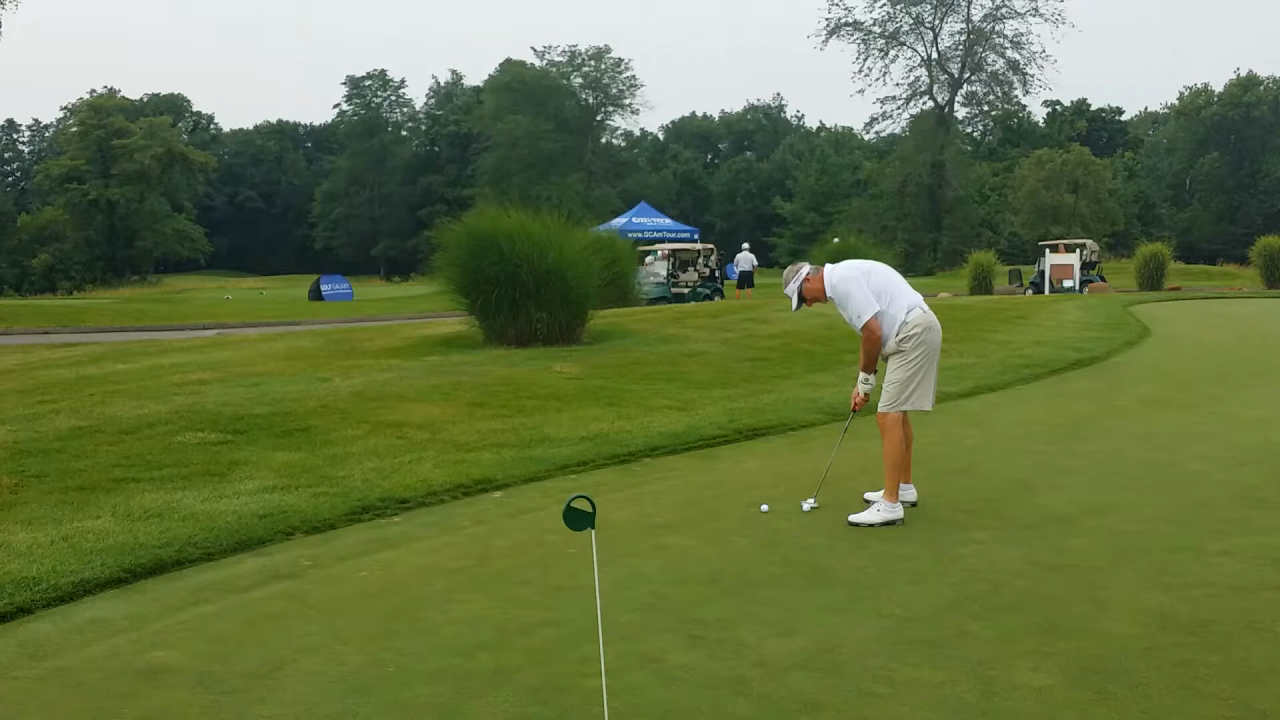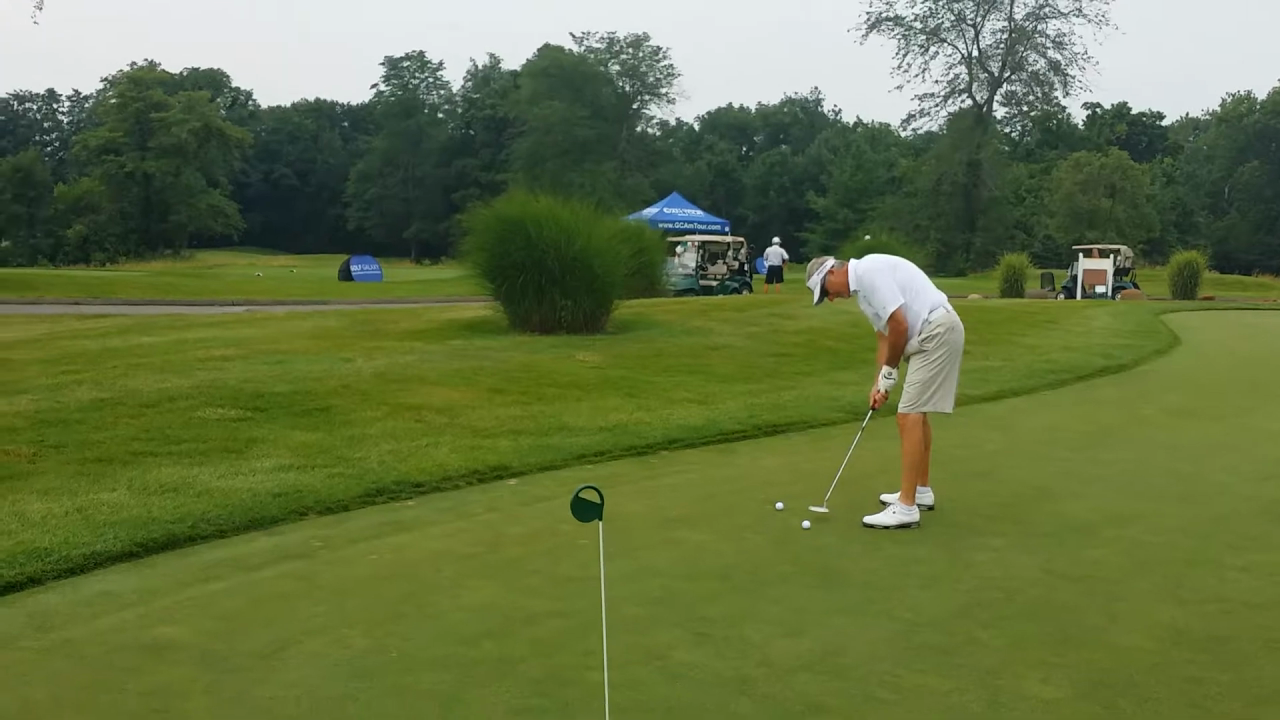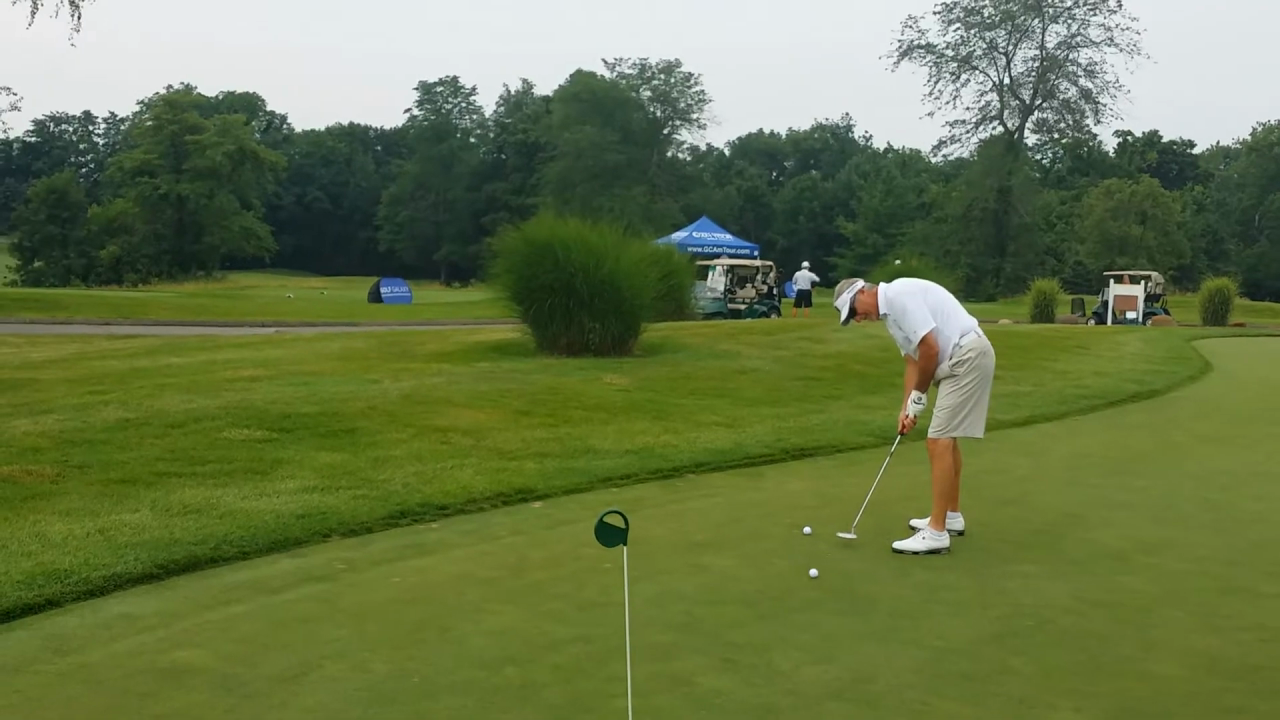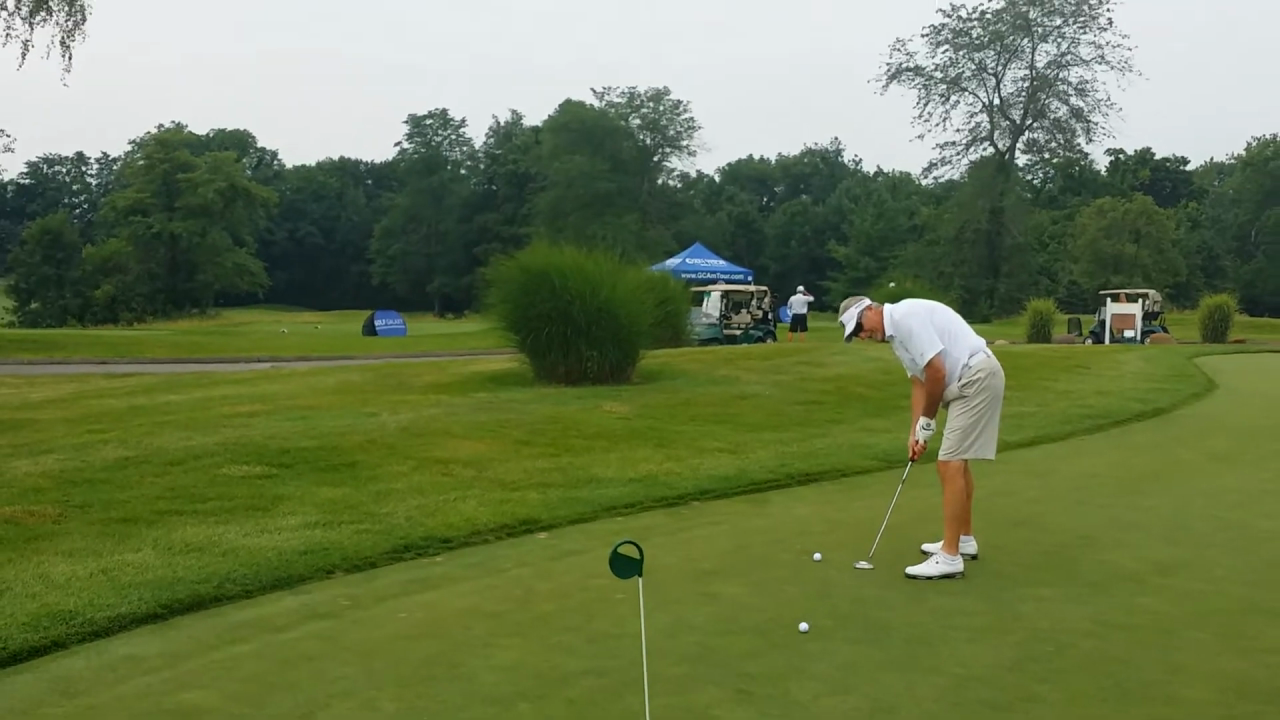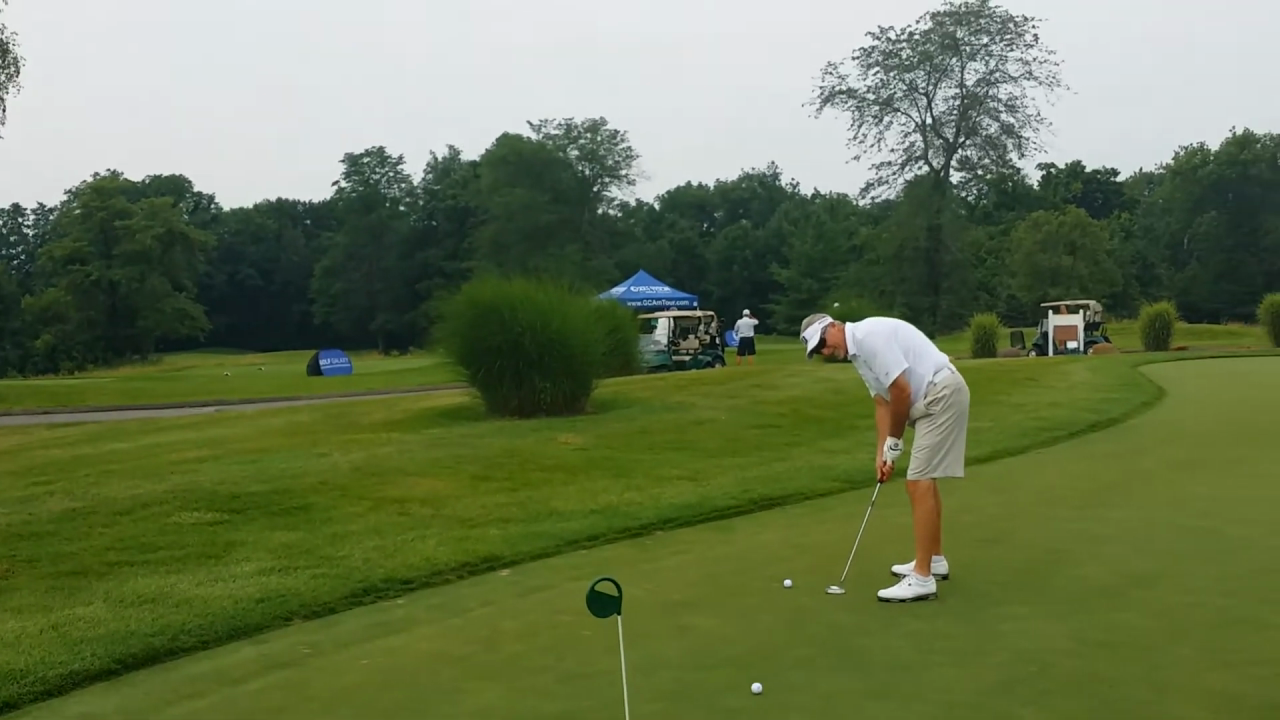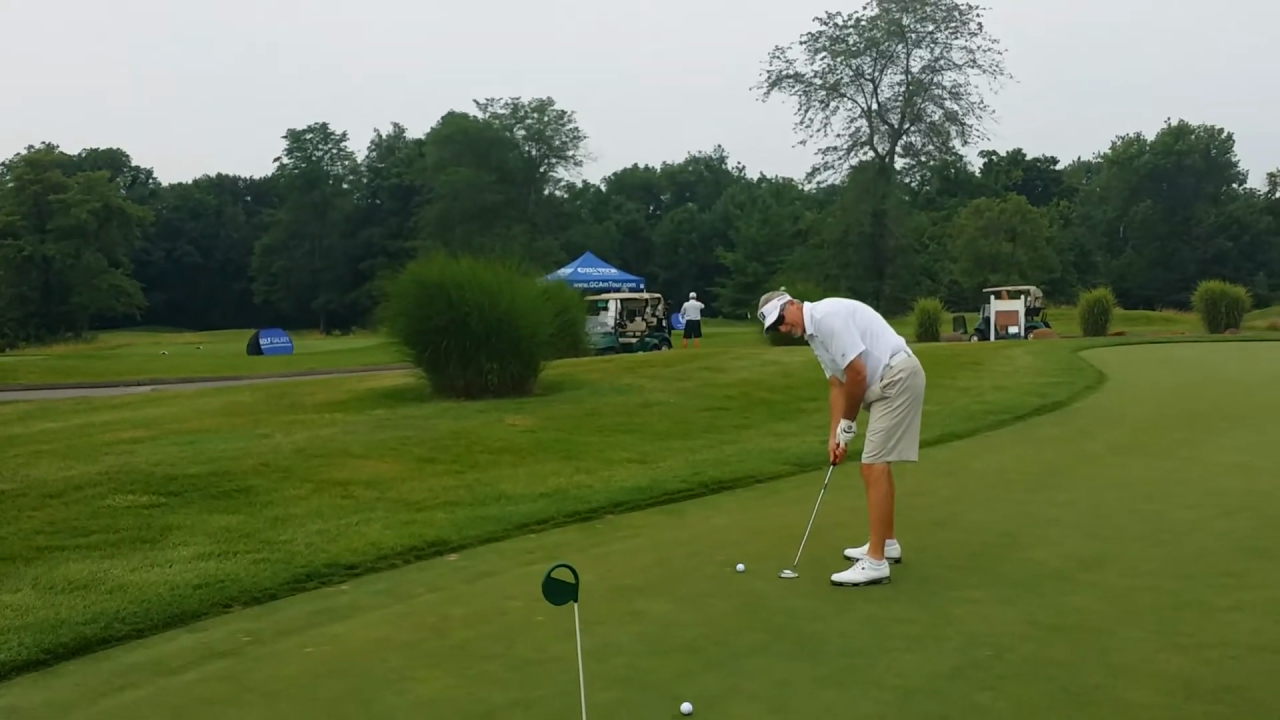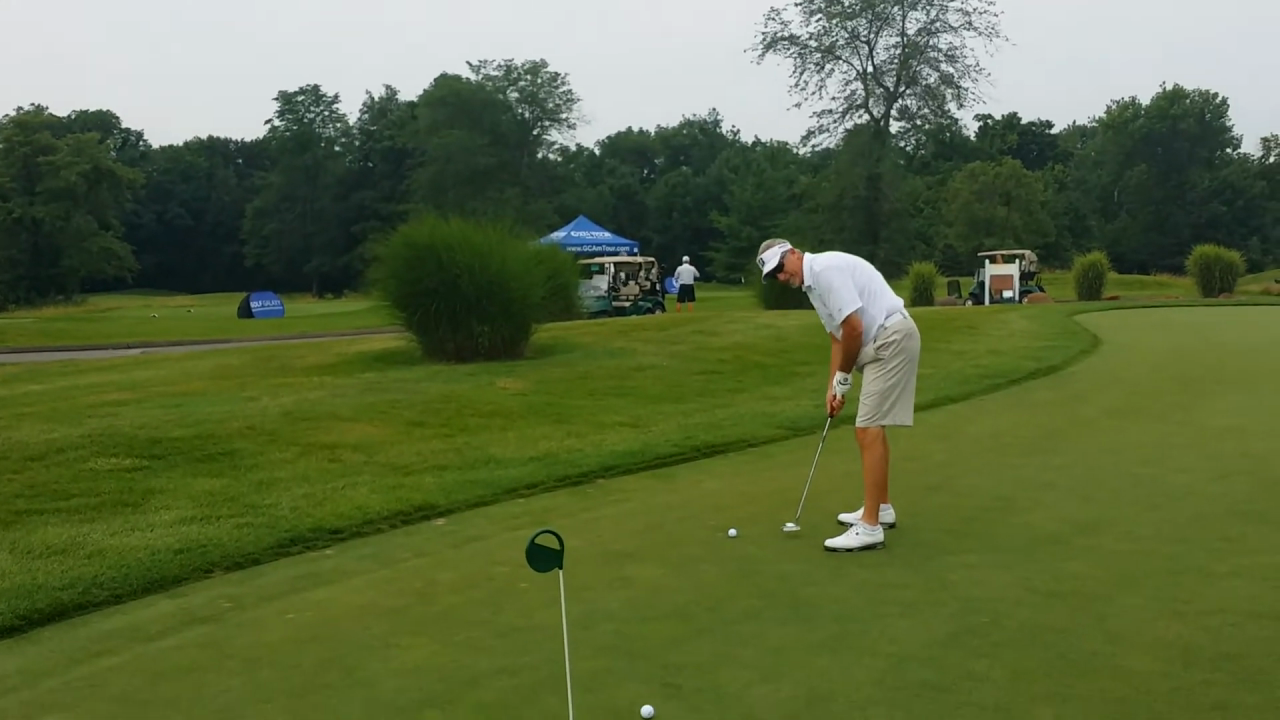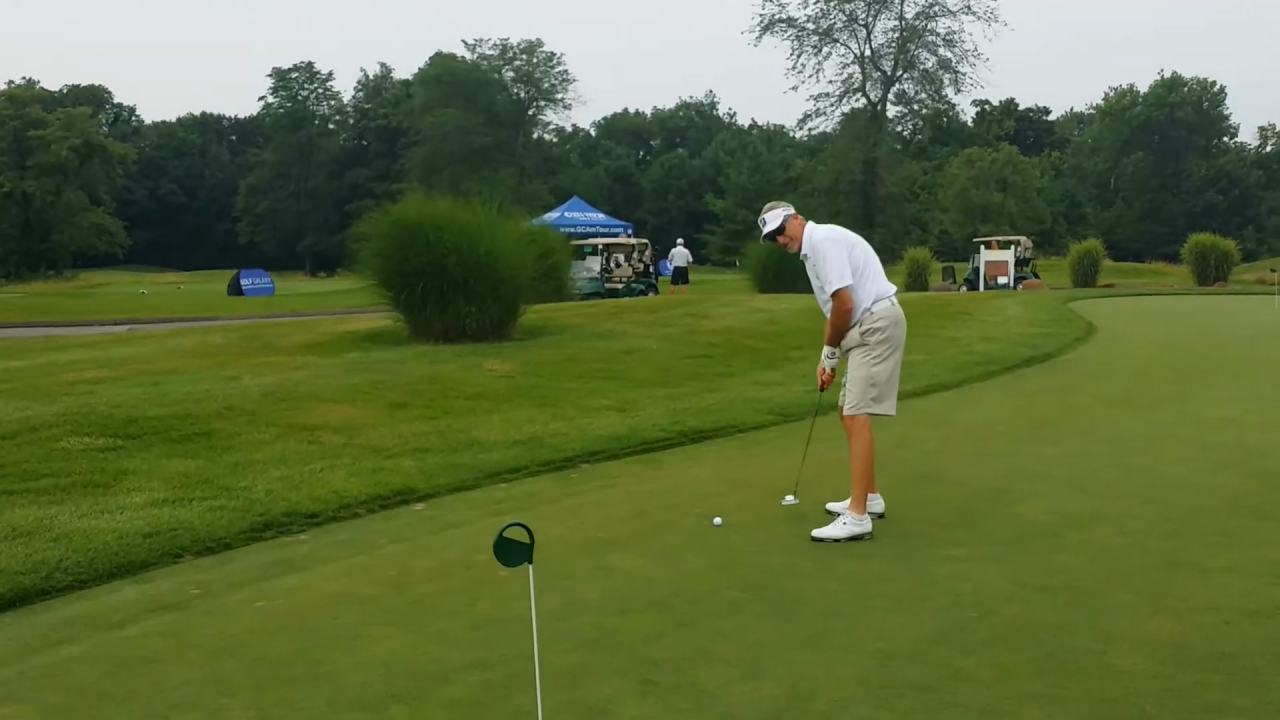
dt=0.3s
person 1, frame 1
left shoulder: (843, 279)
right shoulder: (841, 284)
left elbow: (873, 333)
right elbow: (868, 335)
left wrist: (866, 377)
right wrist: (860, 385)
left hip: (914, 332)
right hip: (913, 333)
left knee: (889, 416)
right knee: (897, 411)
left ankle: (890, 505)
right ankle: (904, 488)
person 1, frame 2
left shoulder: (868, 271)
right shoulder: (863, 285)
left elbow: (899, 324)
right elbow: (885, 334)
left wrist: (889, 371)
right wrist: (879, 382)
left hip: (937, 332)
right hip: (934, 334)
left knee: (909, 416)
right knee: (917, 412)
left ankle: (907, 507)
right ankle: (922, 490)
person 1, frame 3
left shoulder: (899, 295)
right shoulder: (890, 312)
left elbow: (930, 348)
right elbow: (913, 360)
left wrist: (918, 396)
right wrist: (906, 407)
left hip: (967, 357)
right hip: (960, 361)
left knee: (939, 442)
right knee: (946, 438)
left ankle: (936, 533)
right ankle: (951, 516)
person 1, frame 4
left shoulder: (905, 316)
right shoulder: (896, 333)
left elbow: (936, 373)
right elbow: (919, 382)
left wrist: (926, 422)
right wrist: (915, 432)
left hip: (977, 377)
right hip: (969, 381)
left knee: (950, 464)
right knee: (957, 460)
left ankle: (950, 557)
right ankle: (964, 540)
person 1, frame 5
left shoulder: (869, 335)
right shoulder: (858, 352)
left elbow: (902, 391)
right elbow: (883, 402)
left wrist: (894, 442)
right wrist: (881, 452)
left hip: (941, 394)
right hip: (933, 399)
left knee: (918, 483)
right knee: (925, 480)
left ankle: (922, 578)
right ankle: (934, 560)
person 1, frame 6
left shoulder: (828, 316)
right shoulder: (815, 333)
left elbow: (857, 374)
right elbow: (837, 384)
left wrist: (847, 425)
right wrist: (835, 434)
left hip: (897, 377)
right hip: (888, 382)
left knee: (873, 467)
right knee: (879, 463)
left ankle: (875, 561)
right ankle: (886, 543)
person 1, frame 7
left shoulder: (826, 268)
right shoulder: (814, 283)
left elbow: (853, 328)
right elbow: (839, 336)
left wrist: (842, 377)
right wrist: (833, 385)
left hip: (892, 339)
right hip: (881, 343)
left knee: (869, 431)
right knee: (872, 427)
left ankle: (870, 527)
right ankle: (881, 508)
person 1, frame 8
left shoulder: (824, 240)
right shoulder: (812, 251)
left elbow: (844, 303)
right elbow: (835, 308)
left wrist: (830, 350)
right wrist: (826, 358)
left hip: (877, 326)
right hip: (868, 328)
left knee: (856, 418)
right knee: (851, 414)
left ankle: (857, 516)
right ankle: (870, 497)
